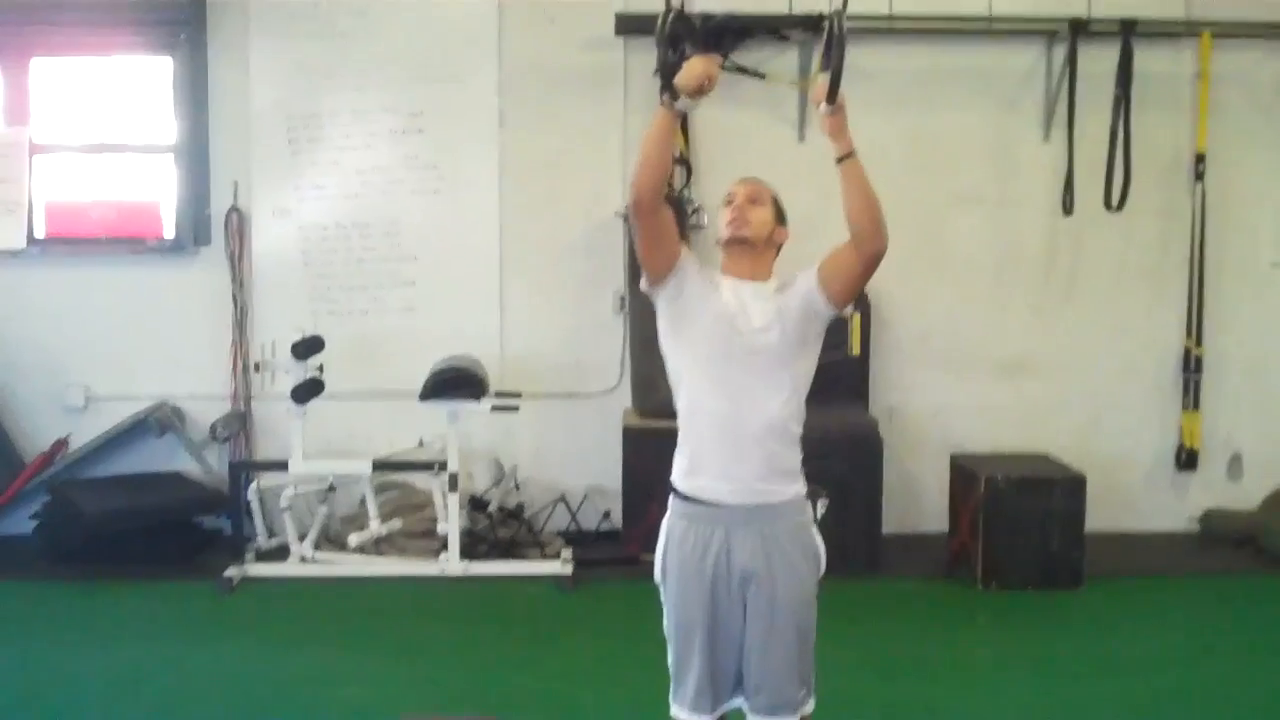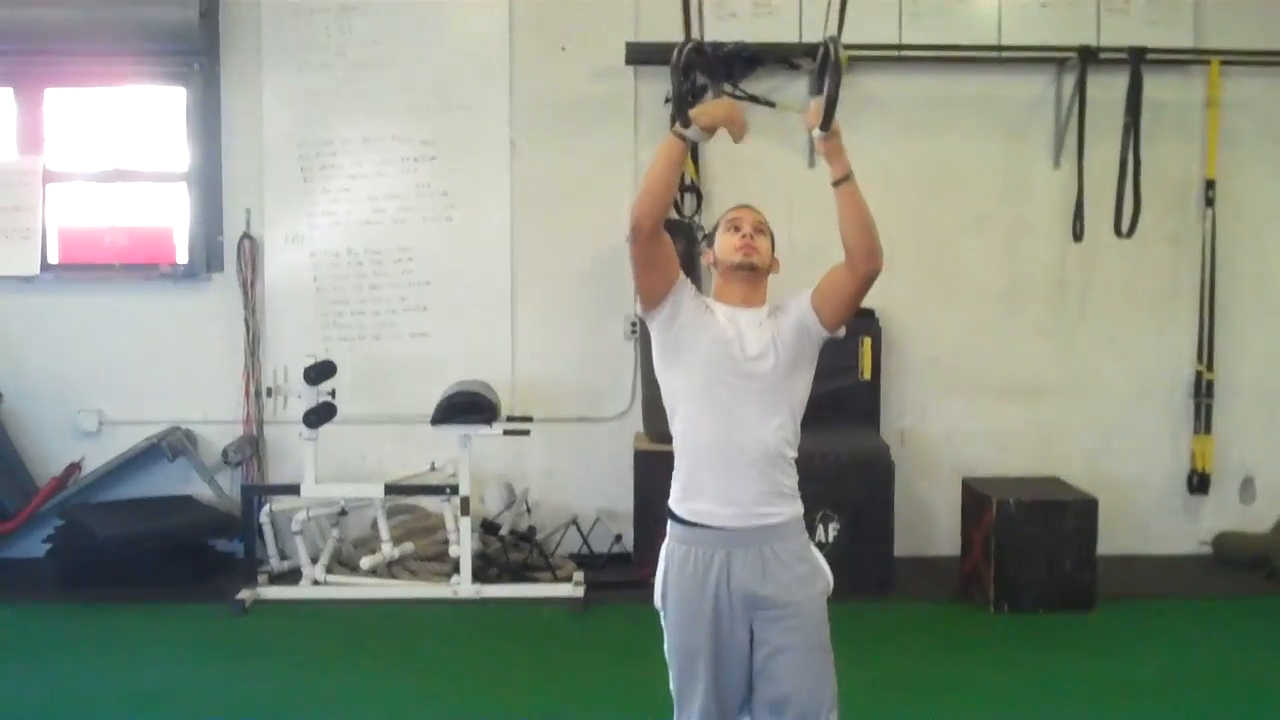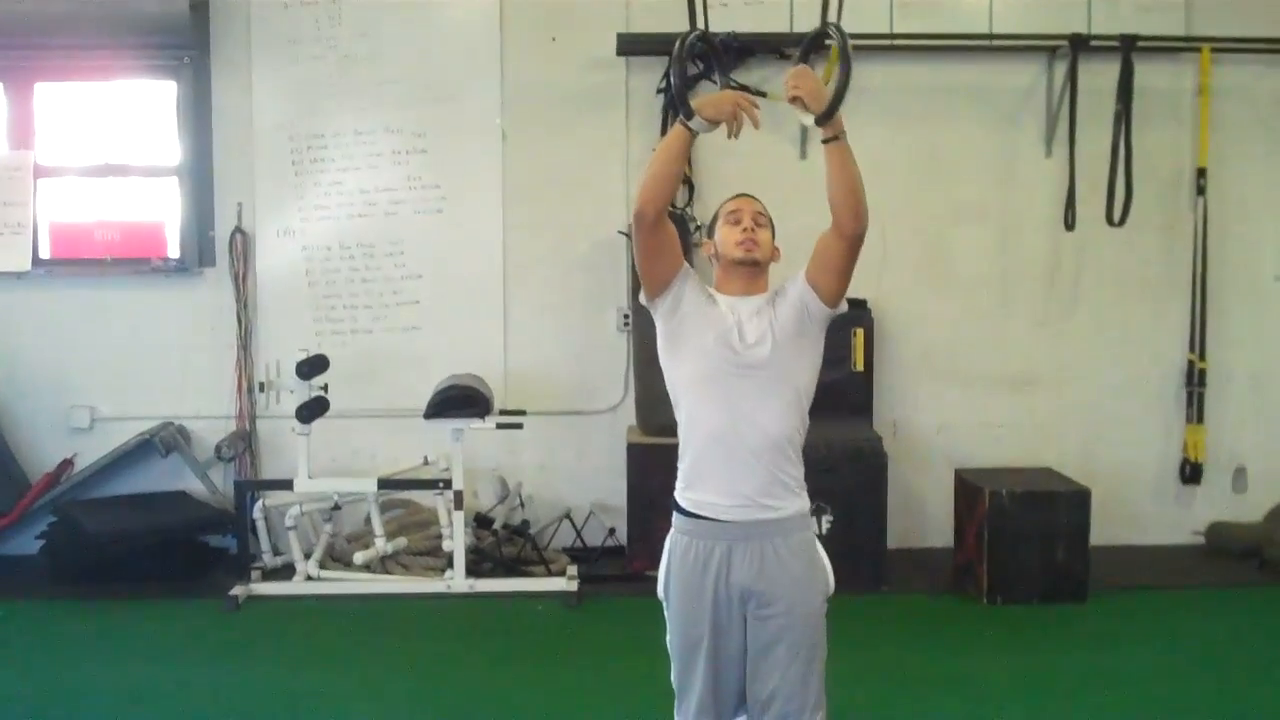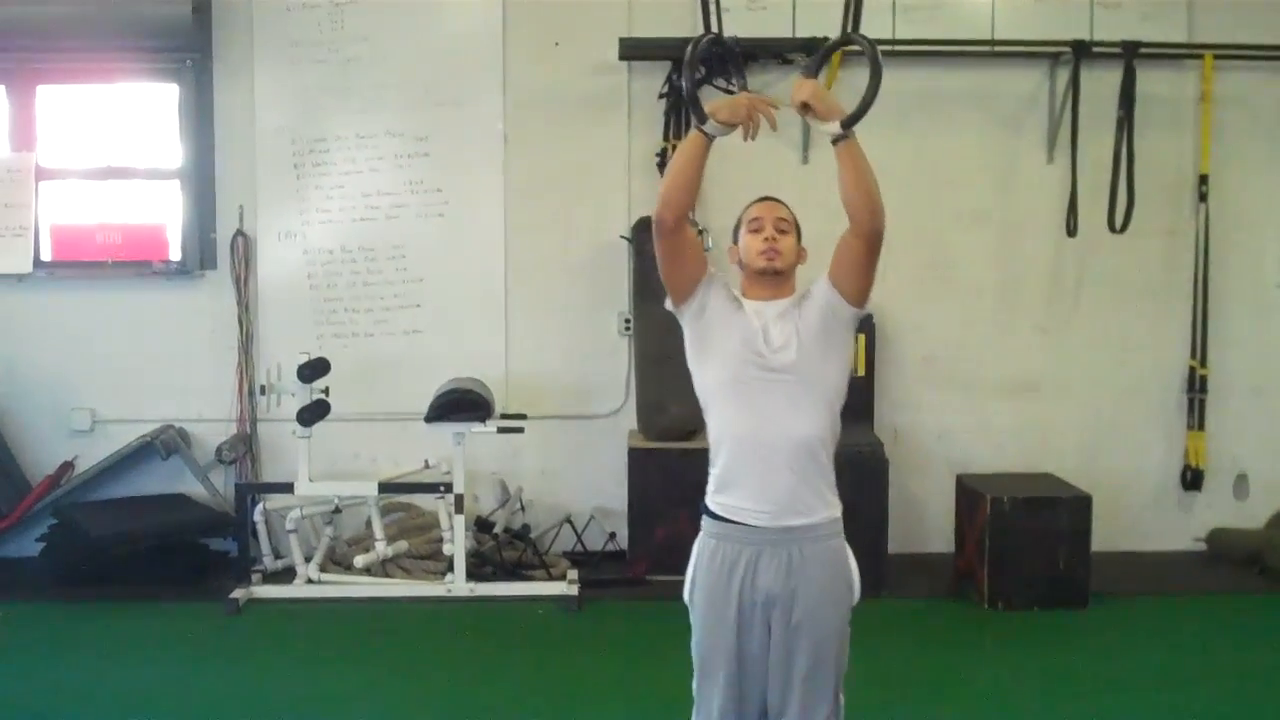
dt=0.3s
person 1, frame 1
left shoulder: (802, 301)
right shoulder: (684, 291)
left elbow: (871, 242)
right elbow: (643, 199)
left wrist: (840, 140)
right wrist: (674, 101)
left hip: (778, 518)
right hip: (697, 517)
person 1, frame 2
left shoulder: (797, 324)
right shoulder: (678, 315)
left elbow: (866, 263)
right elbow: (643, 224)
left wrist: (837, 161)
right wrist: (688, 131)
left hip: (780, 543)
right hip: (698, 543)
person 1, frame 3
left shoulder: (799, 310)
right shoulder: (681, 306)
left elbow: (851, 225)
right elbow: (647, 211)
left wrist: (829, 123)
right wrist: (693, 121)
left hip: (784, 538)
right hip: (701, 535)
person 1, frame 4
left shoulder: (827, 313)
right shoulder: (706, 311)
left elbow: (869, 225)
right elbow: (667, 218)
left wrist: (840, 126)
right wrist: (709, 125)
left hip: (813, 543)
right hip: (729, 541)
